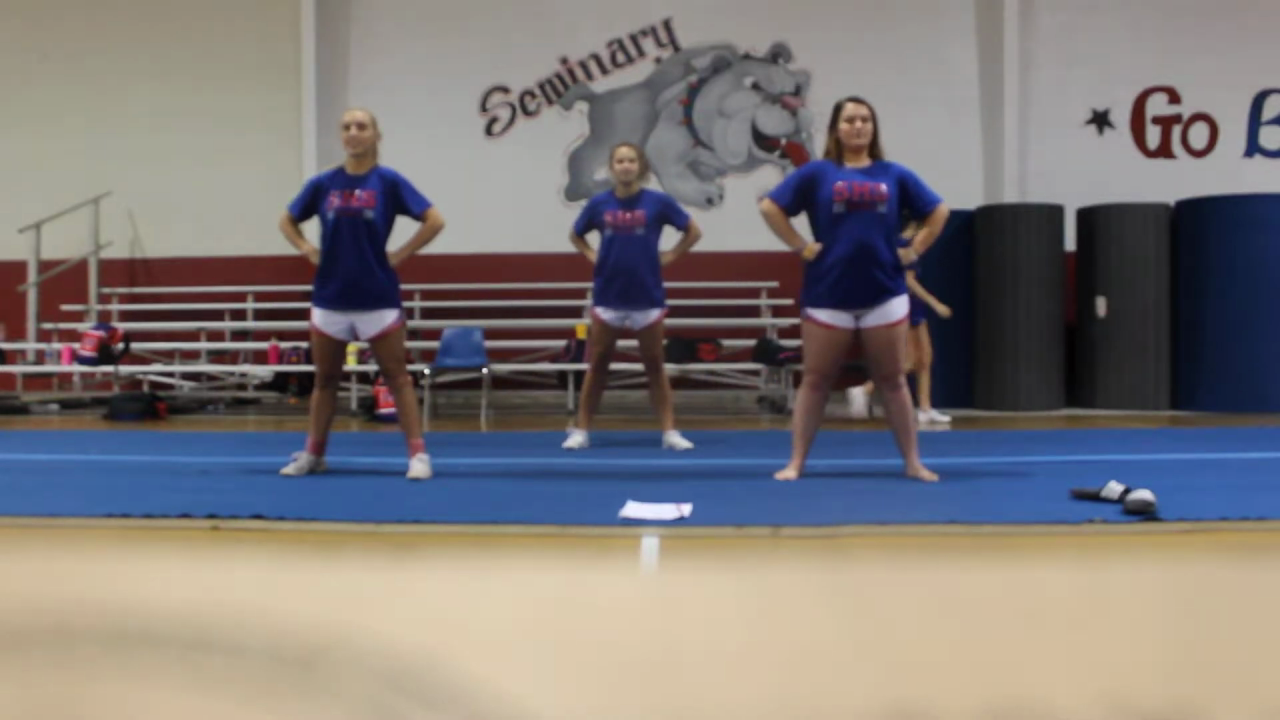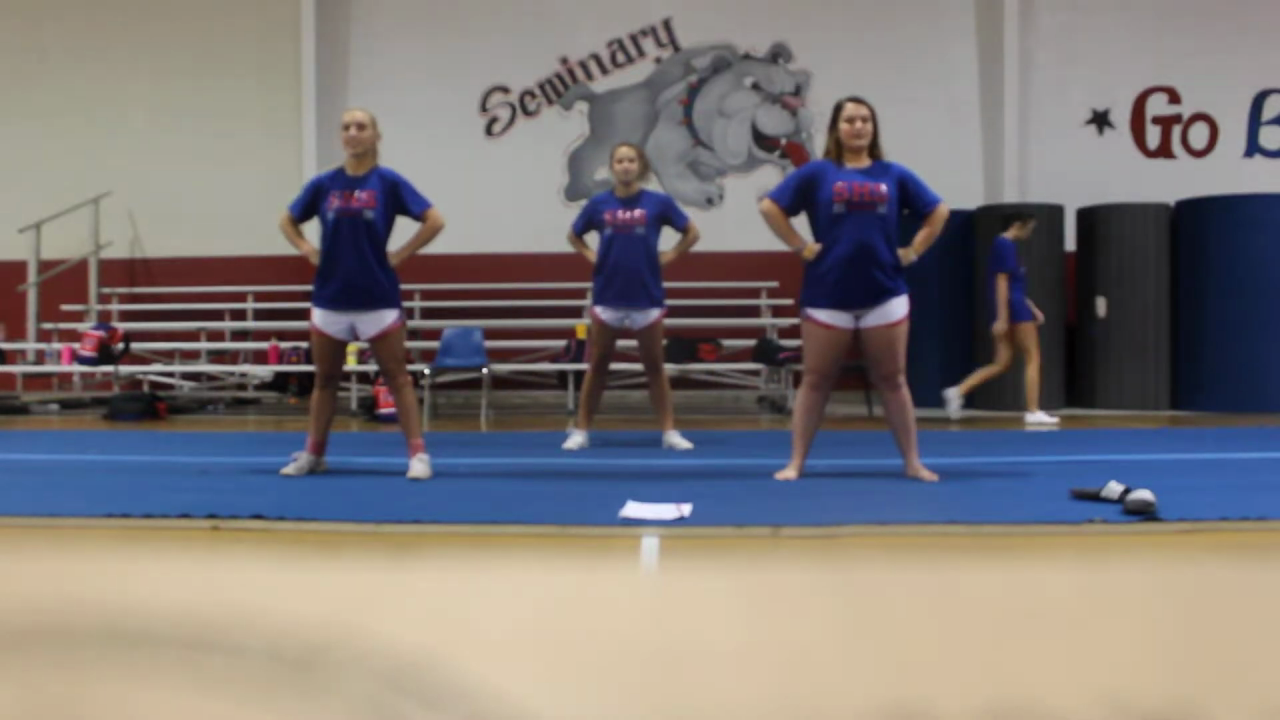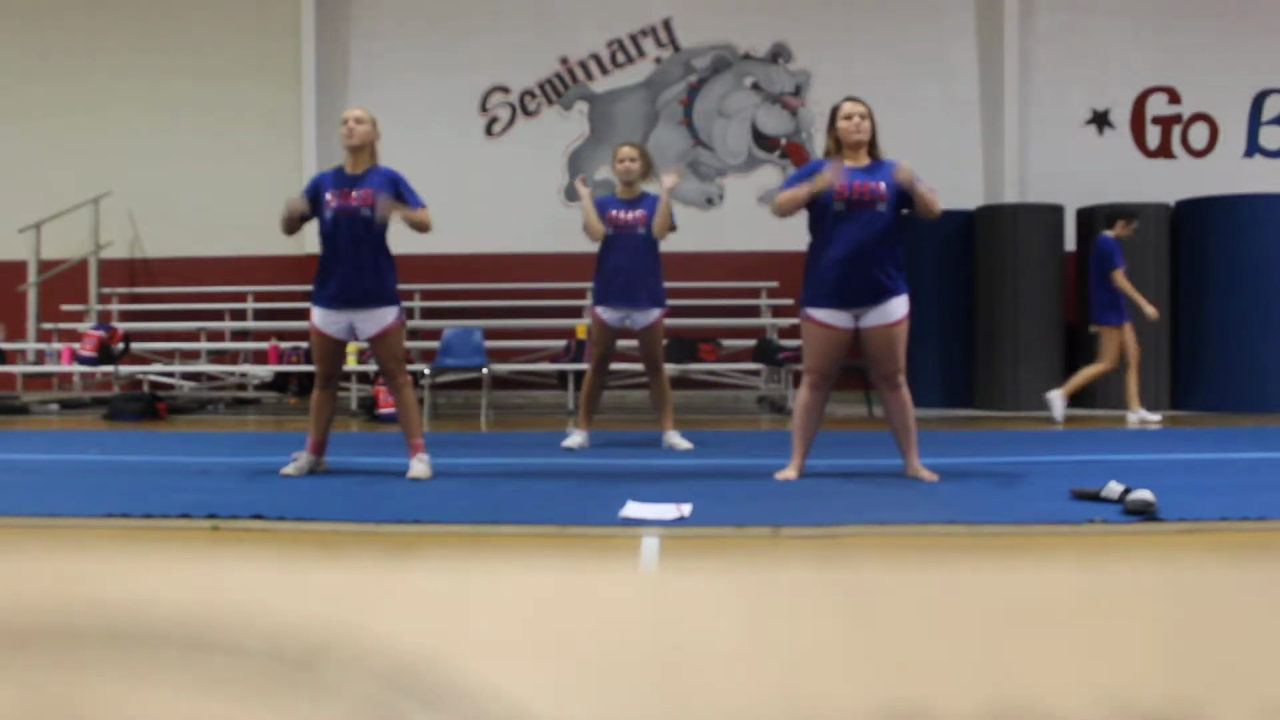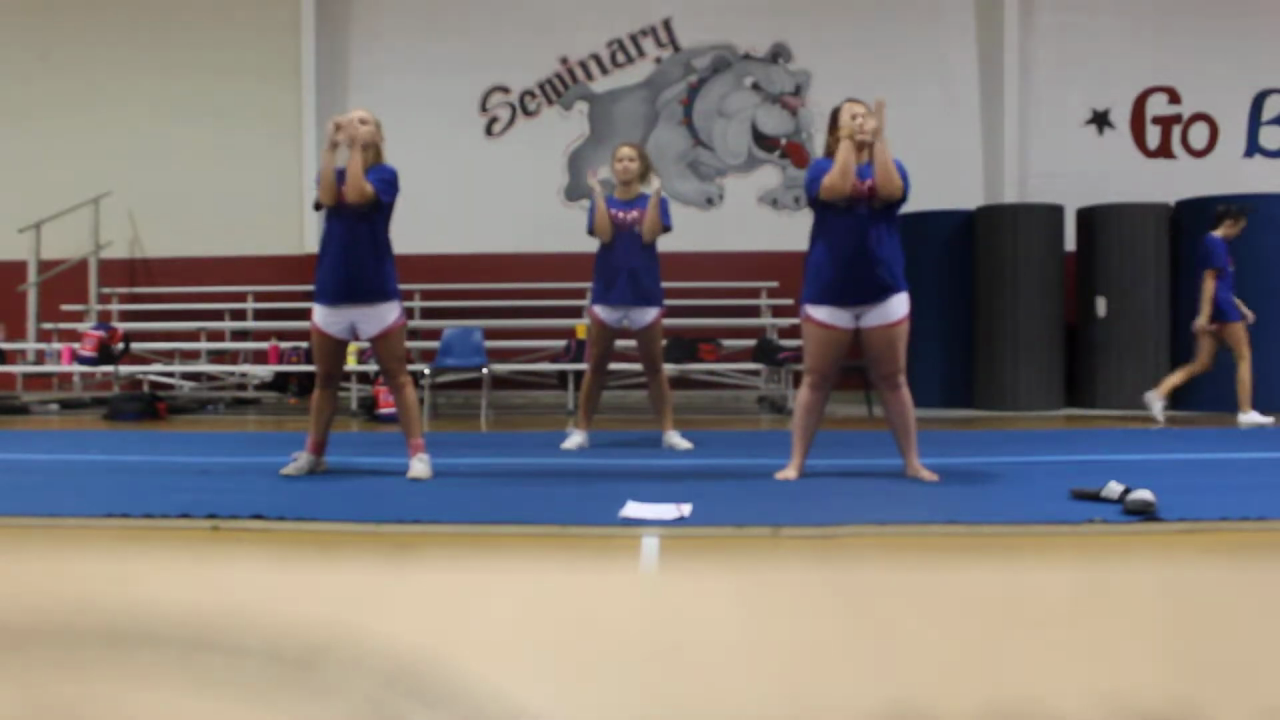
dt=0.5s
person 1, frame 1
left shoulder: (895, 174)
right shoulder: (817, 173)
left elbow: (938, 211)
right elbow: (770, 207)
left wrist: (913, 251)
right wrist: (801, 247)
left hip: (885, 294)
right hip: (828, 295)
left knee: (892, 381)
right knee: (816, 381)
left ankle: (913, 462)
right ankle: (796, 462)
person 1, frame 2
left shoulder: (894, 175)
right shoulder: (816, 173)
left elbow: (938, 212)
right elbow: (769, 207)
left wrist: (912, 252)
right wrist: (801, 248)
left hip: (884, 294)
right hip: (827, 295)
left knee: (892, 381)
right knee: (816, 381)
left ankle: (913, 462)
right ankle: (795, 462)
person 1, frame 3
left shoulder: (890, 172)
right shoulder: (818, 170)
left elbow: (932, 210)
right elbow: (780, 206)
left wrist: (912, 183)
right wrist: (816, 185)
left hip: (885, 293)
right hip: (827, 294)
left knee: (892, 380)
right knee: (815, 381)
left ankle: (913, 462)
right ankle: (796, 462)
person 1, frame 4
left shoulder: (891, 165)
right shoulder: (821, 167)
left elbow: (891, 191)
right elbow: (837, 189)
left wrist: (879, 136)
right wrist: (848, 139)
left hip: (884, 292)
right hip: (828, 293)
left knee: (892, 380)
right knee: (816, 380)
left ankle: (912, 462)
right ankle: (796, 462)
person 2, frame 1
left shoulder: (389, 181)
right shoulder: (323, 183)
left elbow: (434, 220)
right elbow: (287, 221)
left wrist: (400, 255)
right wrist: (309, 251)
left hip: (378, 298)
right hip: (330, 298)
left knee: (397, 377)
right knee: (325, 379)
left ankle: (418, 453)
right ankle: (312, 453)
person 2, frame 2
left shoulder: (389, 182)
right shoulder: (323, 184)
left elbow: (434, 221)
right elbow: (288, 221)
left wrist: (400, 255)
right wrist: (309, 251)
left hip: (378, 298)
right hip: (330, 298)
left knee: (397, 378)
right knee: (325, 380)
left ankle: (418, 454)
right ankle: (312, 453)
person 2, frame 3
left shoulder: (387, 178)
right shoulder: (322, 182)
left elbow: (425, 222)
right elbow: (289, 228)
left wrist: (396, 211)
right wrist: (291, 212)
left hip: (377, 297)
right hip: (330, 297)
left knee: (396, 377)
right knee: (324, 380)
left ankle: (418, 454)
right ankle: (312, 453)
person 2, frame 4
left shoulder: (385, 174)
right shoulder: (333, 173)
left elbow: (357, 194)
right elbow: (328, 199)
left wrist: (356, 147)
right wrist: (331, 147)
left hip: (378, 294)
right hip: (331, 294)
left knee: (397, 377)
right knee: (325, 379)
left ankle: (418, 454)
right ankle: (312, 453)
person 3, frame 1
left shoulder: (658, 202)
right shoulder: (598, 203)
left elbow: (693, 231)
right elbow: (576, 235)
left wrist: (668, 256)
right wrist: (593, 257)
left hip: (647, 297)
right hip: (607, 297)
left knee: (655, 366)
right knee: (597, 366)
left ankle: (669, 432)
right ankle: (580, 430)
person 3, frame 2
left shoulder: (658, 202)
right shoulder: (598, 203)
left elbow: (692, 233)
right elbow: (574, 236)
left wrist: (667, 257)
right wrist: (593, 257)
left hip: (646, 297)
right hip: (607, 297)
left knee: (655, 367)
right knee: (597, 366)
left ankle: (670, 432)
right ankle: (580, 431)
person 3, frame 3
left shoulder: (655, 203)
right shoulder: (602, 204)
left elbow: (660, 232)
right elbow: (596, 234)
left wrist: (666, 193)
right wrist: (585, 199)
left hip: (647, 297)
right hip: (608, 296)
left knee: (655, 366)
right knee: (597, 366)
left ankle: (670, 432)
right ankle: (580, 430)
person 3, frame 4
left shoulder: (654, 202)
right shoulder: (602, 202)
left elbow: (650, 235)
right elbow: (603, 235)
left wrist: (654, 195)
right wrist: (598, 194)
left hip: (645, 295)
right hip: (607, 294)
left knee: (654, 366)
right knee: (596, 366)
left ankle: (669, 432)
right ankle: (580, 431)
person 4, frame 1
left shoulder: (902, 246)
right shoulder: (905, 246)
right elbow: (908, 281)
right wrist: (935, 303)
left hip: (913, 312)
right hip: (907, 310)
left knee: (926, 360)
right knee: (910, 363)
left ankle: (925, 410)
right ankle: (864, 391)
person 4, frame 2
left shoulder: (1002, 244)
right shoulder: (1006, 245)
right elbow: (1002, 283)
left wrist: (1033, 307)
right wrist: (1001, 317)
left hip: (1016, 309)
right hip: (1013, 310)
left knee: (1001, 364)
right knee: (1033, 359)
left ankle: (958, 391)
right ankle: (1033, 412)
person 4, frame 3
left shoulder: (1103, 242)
right shoulder: (1110, 244)
right elbow: (1118, 279)
left wrist: (1095, 318)
right wrist: (1144, 304)
left hip: (1113, 311)
right hip: (1110, 311)
left knee: (1133, 359)
right knee: (1106, 363)
left ankle: (1135, 410)
right ankle: (1060, 394)
person 4, frame 4
left shoulder: (1211, 242)
right shoulder: (1216, 244)
right elbow: (1209, 280)
left wrist: (1242, 307)
right wrist: (1203, 314)
left hip: (1221, 310)
right hip: (1222, 309)
left knee: (1201, 363)
right knee: (1244, 358)
left ankle: (1158, 394)
right ankle: (1245, 412)
